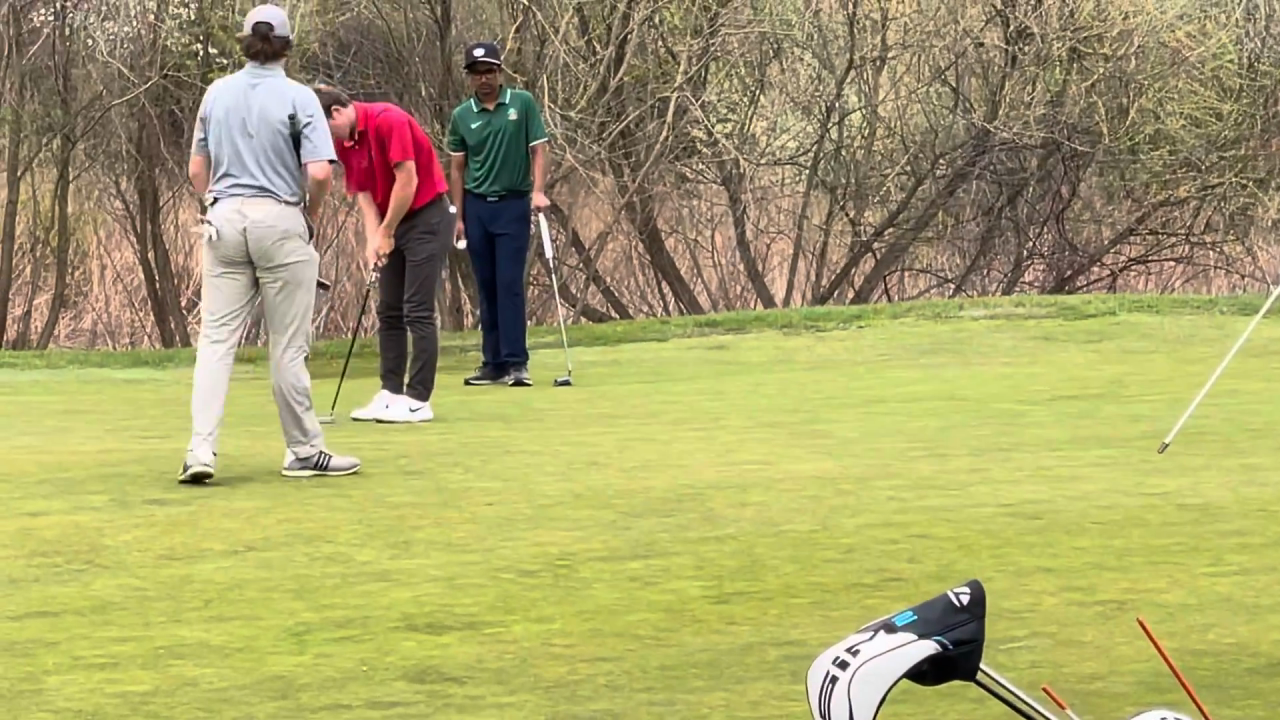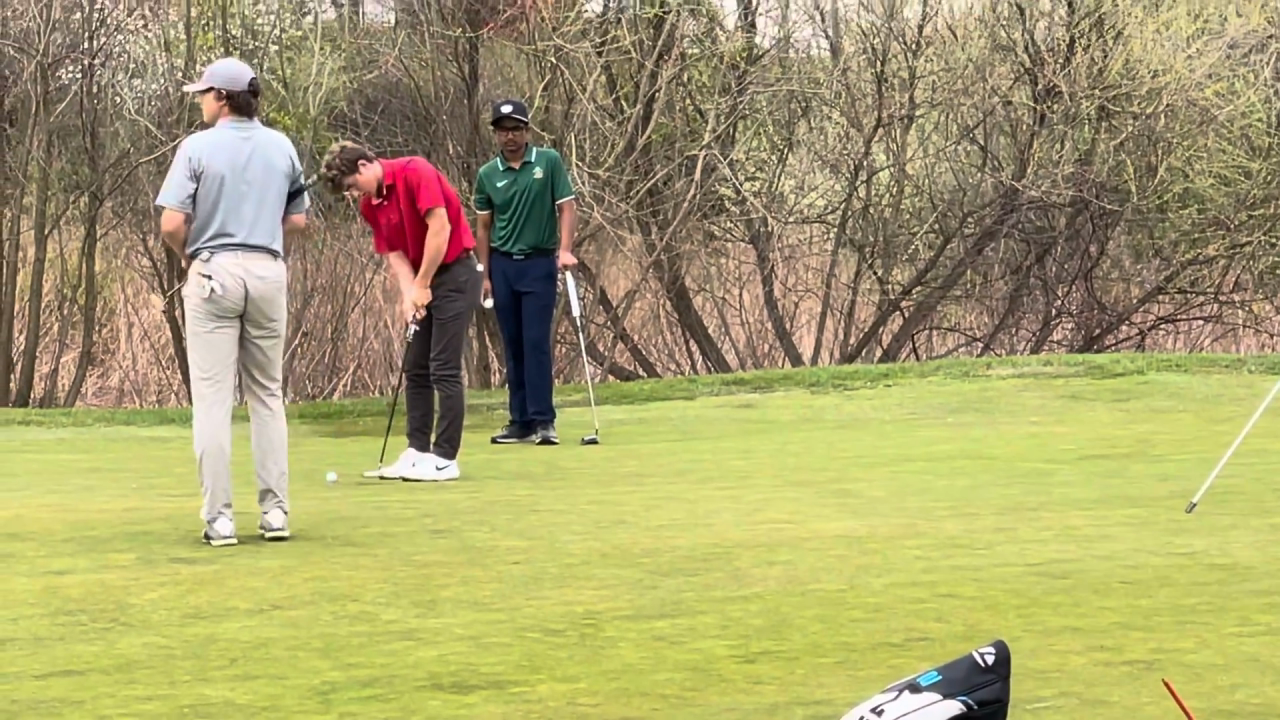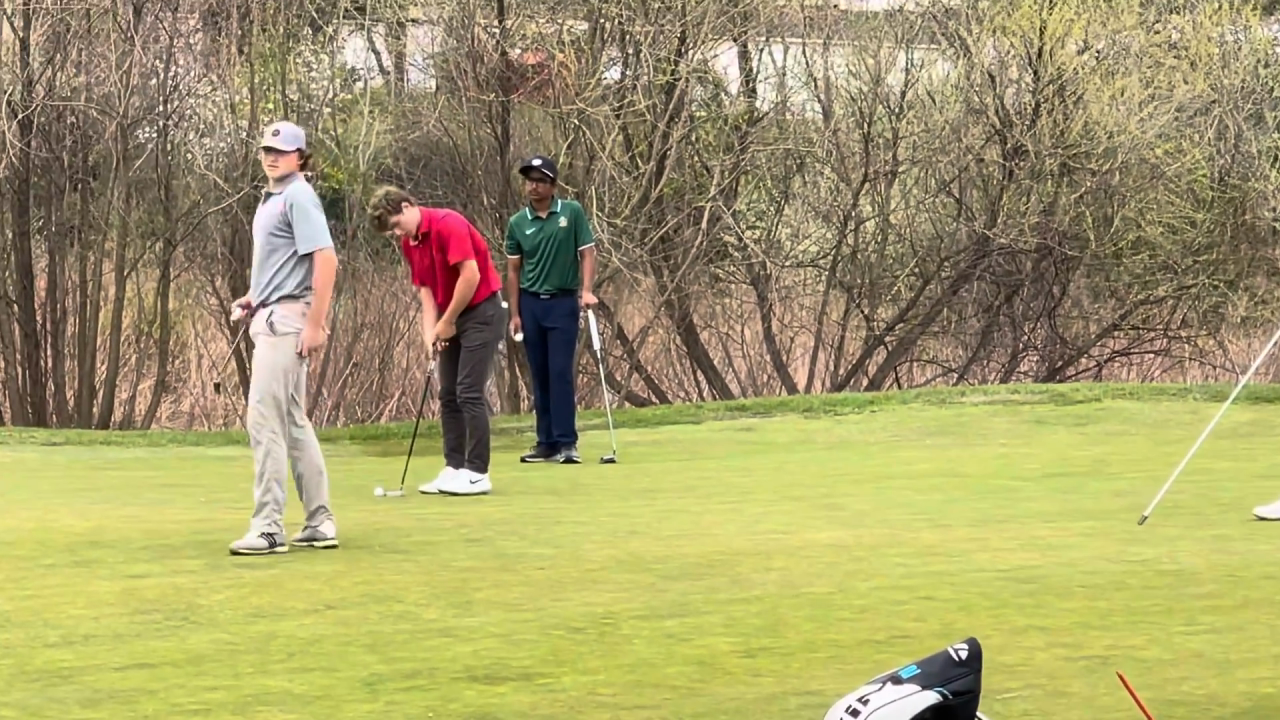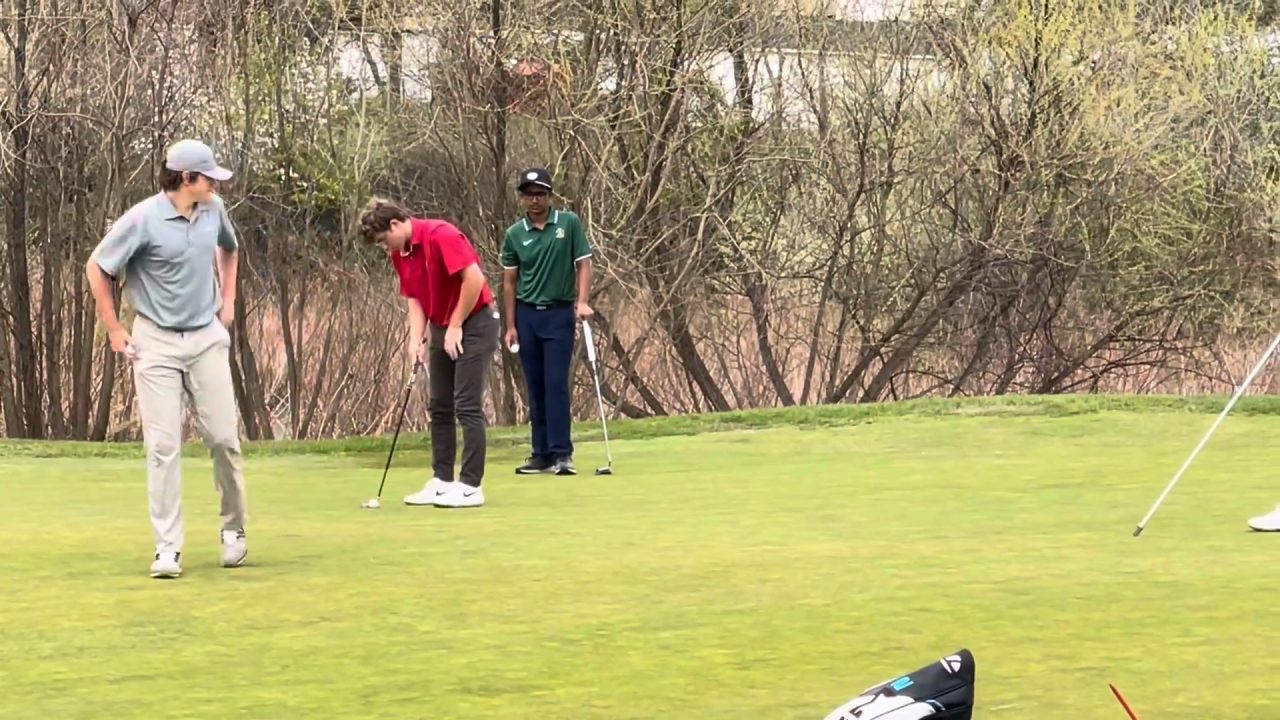
dt=1s
person 1, frame 1
left shoulder: (216, 93)
right shoulder: (299, 97)
left elbow: (197, 169)
right elbow: (319, 174)
right wrist: (310, 213)
left hip: (223, 220)
right hip: (278, 221)
left knee: (216, 340)
right knee: (287, 345)
left ankle: (200, 451)
right ankle: (304, 452)
person 1, frame 2
left shoulder: (197, 147)
right shoulder: (282, 147)
left elbow: (171, 224)
right elbow: (297, 220)
left wrist: (191, 253)
left hip: (213, 275)
right hip: (268, 274)
left knee: (212, 400)
right knee: (267, 397)
left ankle: (220, 517)
right ankle: (275, 510)
person 1, frame 3
left shoulder: (298, 196)
right shoulder: (270, 197)
left elbow: (326, 259)
left wrist: (316, 323)
right wrist: (250, 297)
left hip: (285, 319)
right hip: (268, 317)
left knee: (264, 422)
right knee: (292, 423)
left ankle: (269, 527)
right ankle: (319, 522)
person 1, frame 4
left shoulder: (215, 210)
right shoulder: (142, 218)
right elbow: (97, 268)
left wrist: (227, 301)
right wrist: (115, 330)
left hip: (208, 337)
right hip: (156, 340)
left knee: (224, 436)
right knee: (163, 444)
left ankle: (234, 526)
right ankle: (169, 546)
person 2, frame 1
left shoulder: (524, 103)
right shoulder: (461, 116)
left elbow: (539, 149)
right elbow: (457, 169)
left wrist: (538, 191)
right wrist: (458, 216)
left hip: (513, 204)
right hip: (476, 207)
left knee: (510, 284)
right knee: (486, 288)
left ankle: (516, 362)
right ankle: (493, 362)
person 2, frame 2
left shoulder: (549, 161)
right shoulder: (487, 174)
left elbow: (566, 207)
right elbow: (483, 227)
left wrist: (565, 249)
right wrist: (484, 275)
left hip: (539, 263)
right hip: (502, 265)
left knee: (536, 343)
right knee: (513, 346)
left ankle: (543, 421)
right ankle: (521, 420)
person 2, frame 3
left shoulder: (573, 212)
right shoulder: (517, 223)
left elbow: (587, 252)
right elbow: (513, 270)
left wrist: (587, 290)
right wrist: (514, 314)
left hip: (563, 302)
right hip: (530, 303)
left knee: (561, 373)
right knee: (539, 376)
left ankle: (566, 442)
right ankle: (546, 442)
person 2, frame 4
left shoulder: (570, 223)
right shoulder: (514, 234)
left elbow: (583, 263)
right elbow: (510, 282)
left wrist: (582, 301)
right wrist: (510, 325)
left hip: (559, 313)
right hip: (526, 314)
left knee: (556, 384)
right knee: (535, 387)
left ankle: (562, 453)
right ankle: (541, 453)
person 3, frame 1
left shoulder: (387, 119)
right shoulder: (343, 142)
left elbow: (408, 180)
right elbow: (363, 193)
left wrist: (386, 234)
right wrist: (372, 240)
left hip: (427, 217)
right hip: (393, 222)
left knee: (418, 311)
right knee: (389, 311)
person 3, frame 2
left shoulder: (414, 171)
right shoulder: (369, 206)
left elbow: (440, 227)
right elbow: (394, 254)
left wrist: (423, 285)
right wrist: (409, 294)
left hip: (455, 274)
right hip: (422, 281)
left knee: (444, 368)
right knee: (415, 368)
person 3, frame 3
left shoulder: (448, 224)
right shoulder: (409, 243)
left elbow: (471, 274)
right elbow: (426, 287)
left wrist: (447, 320)
right wrist: (430, 329)
left hip: (480, 312)
right hip: (452, 318)
left knee: (470, 392)
right knee: (449, 396)
left ankle: (477, 473)
right ankle: (455, 468)
person 3, frame 4
left shoulder: (441, 234)
right shoulder: (399, 254)
left elbow: (475, 278)
right elbow: (414, 298)
left wrist: (456, 326)
right wrist: (416, 339)
left hip: (474, 323)
right hip: (442, 328)
left knee: (467, 404)
right knee: (439, 407)
left ankle: (471, 486)
right ankle: (442, 481)
